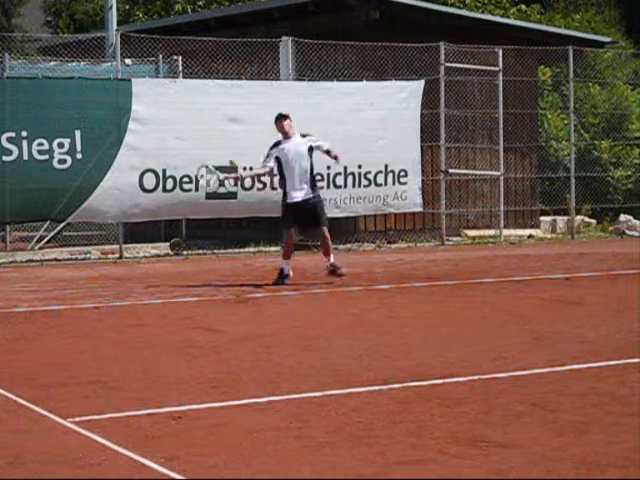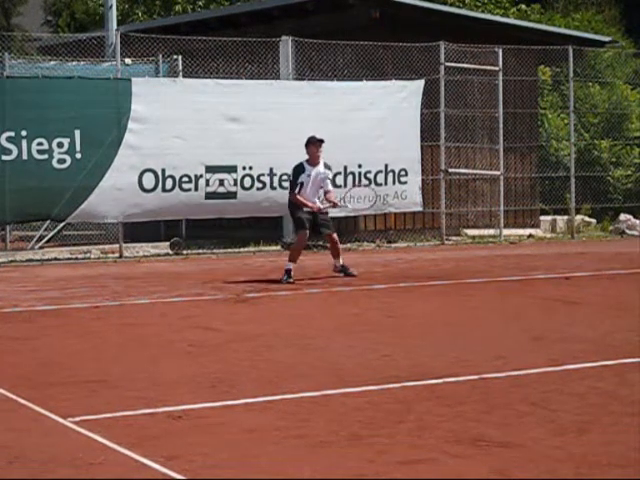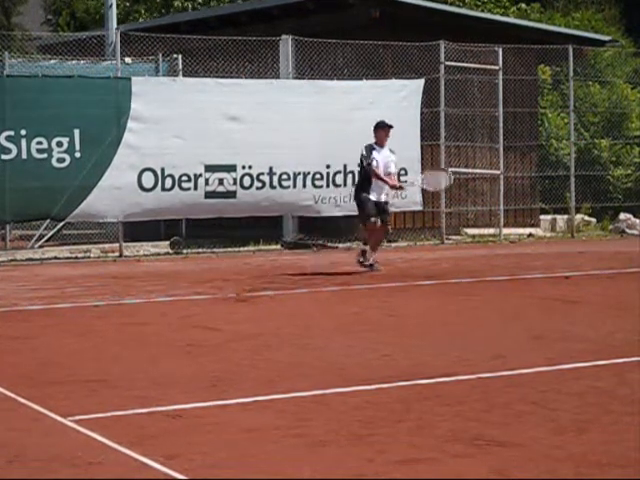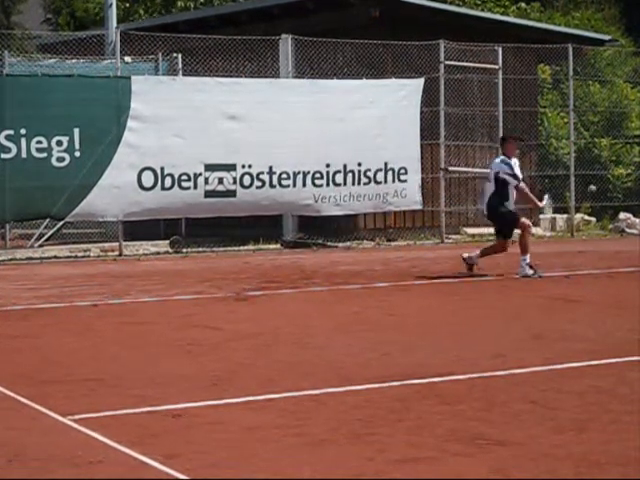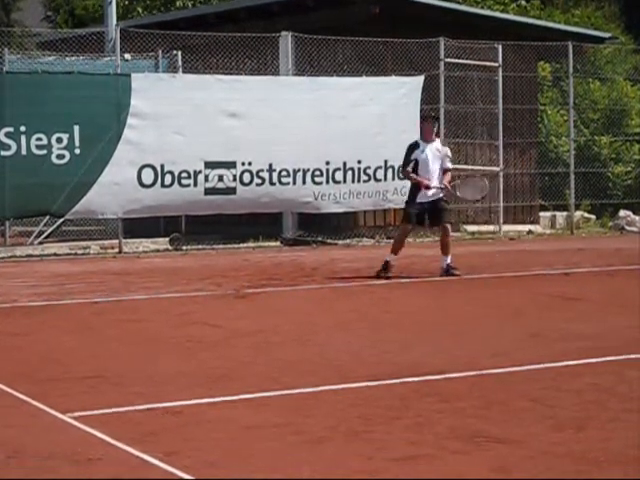
dt=1s
person 1, frame 1
left shoulder: (307, 139)
right shoulder: (276, 148)
left elbow: (325, 148)
right elbow: (265, 170)
left wrist: (333, 155)
right wrist: (245, 174)
left hip: (311, 196)
right hip: (290, 199)
left knee: (323, 230)
right knee: (290, 236)
left ankle: (332, 265)
right ankle: (285, 271)
person 1, frame 2
left shoulder: (326, 168)
right shoulder: (299, 169)
left elbow: (328, 191)
right elbow: (294, 196)
left wrist: (332, 200)
right wrist: (311, 206)
left hip: (317, 208)
right hip: (299, 208)
left knee: (333, 238)
right knee: (303, 235)
left ankle: (339, 265)
right ankle: (288, 270)
person 1, frame 3
left shoulder: (390, 154)
right shoulder: (369, 149)
left elbow: (390, 174)
right elbow: (372, 169)
left wrist: (396, 183)
right wrist: (387, 182)
left hip: (381, 197)
right hip: (365, 194)
left knee: (384, 228)
right knee: (374, 223)
left ankle: (369, 258)
right ankle: (364, 251)
person 1, frame 4
left shoulder: (513, 162)
right shoulder: (504, 165)
right elbow: (521, 188)
right wrist: (537, 204)
left hip: (500, 207)
right hip: (498, 208)
left knee: (503, 245)
right knee: (526, 225)
left ankle: (471, 258)
right ankle: (525, 266)
person 1, frame 5
left shoulder: (443, 148)
right shoulder: (414, 147)
left elbow: (447, 170)
right elbow: (405, 172)
left wrist: (444, 182)
right wrist: (422, 181)
left hip: (436, 196)
right hip: (417, 196)
left knee: (446, 228)
right knee: (405, 229)
left ankle: (446, 264)
right ankle: (388, 263)
